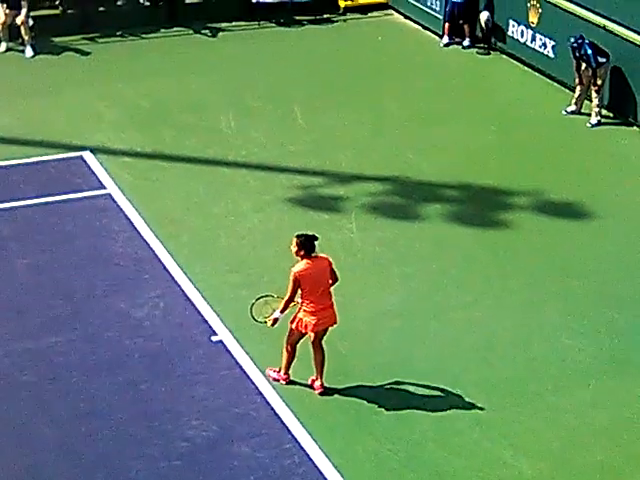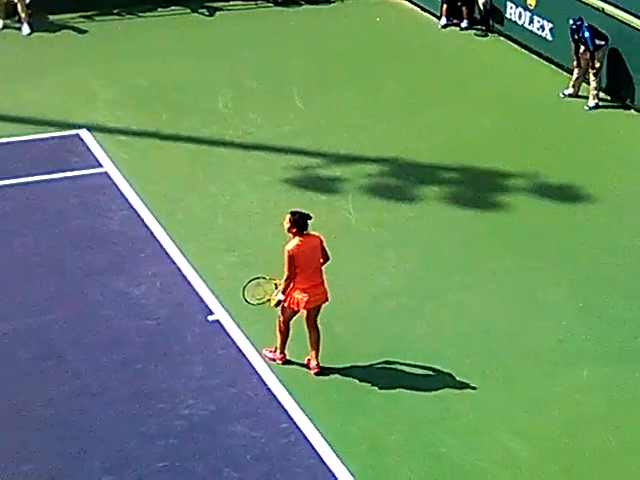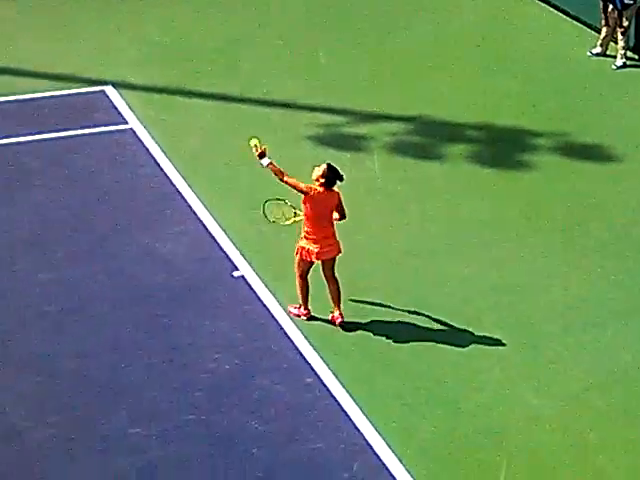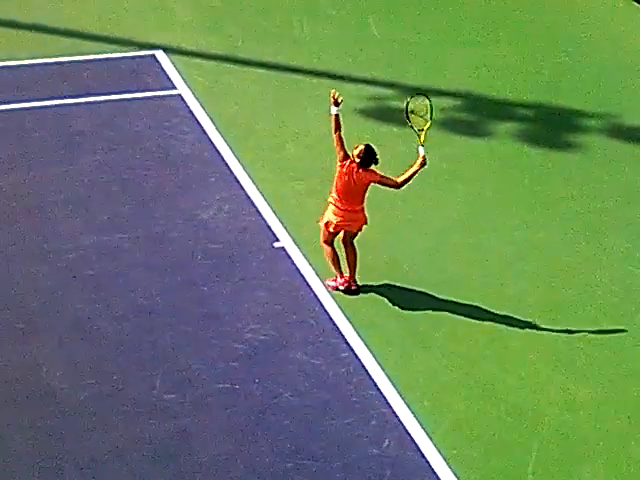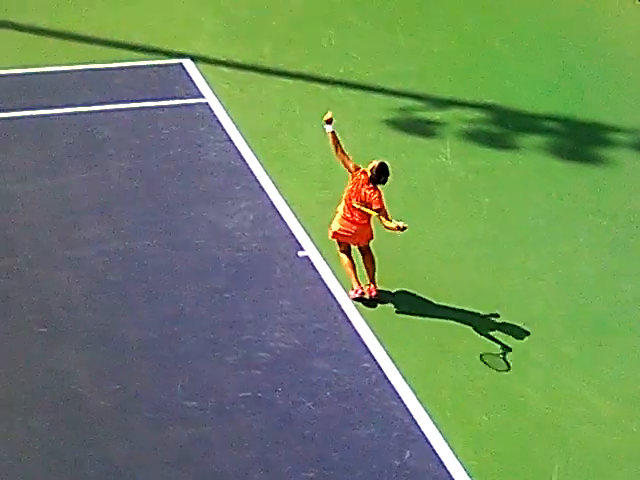
dt=0.4s
person 1, frame 1
left shoulder: (297, 271)
right shoulder: (325, 260)
left elbow: (290, 297)
right elbow: (334, 280)
left wrist: (277, 314)
left hip: (309, 315)
right hip: (327, 312)
left knee: (290, 343)
right knee: (317, 344)
left ankle: (283, 374)
right ankle: (319, 382)
person 1, frame 2
left shoulder: (291, 248)
right shoulder: (316, 238)
left elbow: (288, 277)
right elbow: (325, 259)
left wrist: (280, 295)
left hip: (300, 292)
right hip: (318, 290)
left knee: (283, 320)
right knee: (312, 324)
left ankle: (279, 353)
right ankle: (314, 361)
person 1, frame 3
left shoulder: (310, 192)
right shoulder: (335, 195)
left elbow: (284, 177)
right elbow: (342, 216)
left wrist: (265, 160)
left hip: (311, 244)
right hip: (330, 243)
left knee: (301, 274)
right knee: (330, 276)
left ankle: (304, 309)
right ankle: (337, 314)
person 1, frame 4
left shoulder: (344, 164)
right shoulder: (370, 175)
left elbow: (337, 134)
right elbow: (398, 183)
left wrist: (335, 109)
right wrist: (417, 166)
left hip: (337, 215)
right hip: (356, 217)
left knee: (326, 242)
right knee: (348, 243)
left ankle: (340, 279)
right ankle: (352, 280)
person 1, frame 5
left shoulder: (357, 175)
right shoulder: (375, 194)
left elbow: (339, 152)
right elbow: (385, 221)
left wrist: (329, 128)
left hip: (342, 226)
right hip: (361, 231)
left knee: (344, 253)
right knee: (365, 251)
left ankle: (357, 287)
right ankle: (372, 287)
